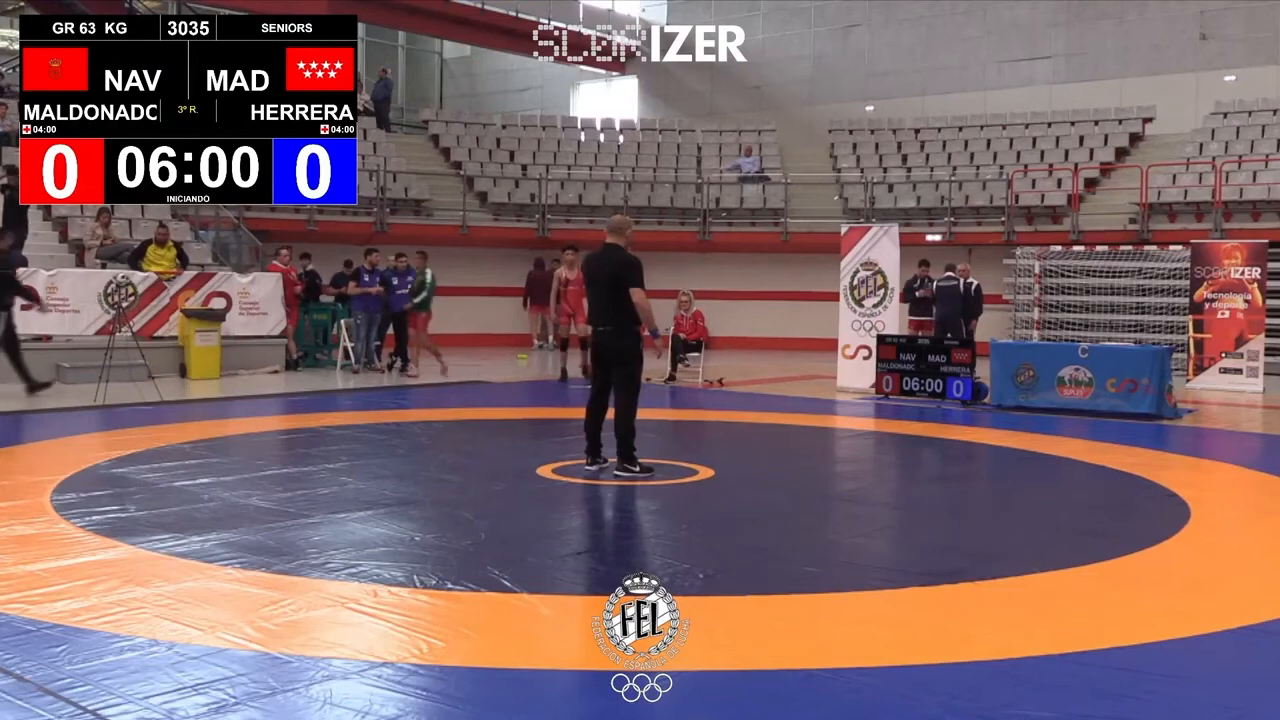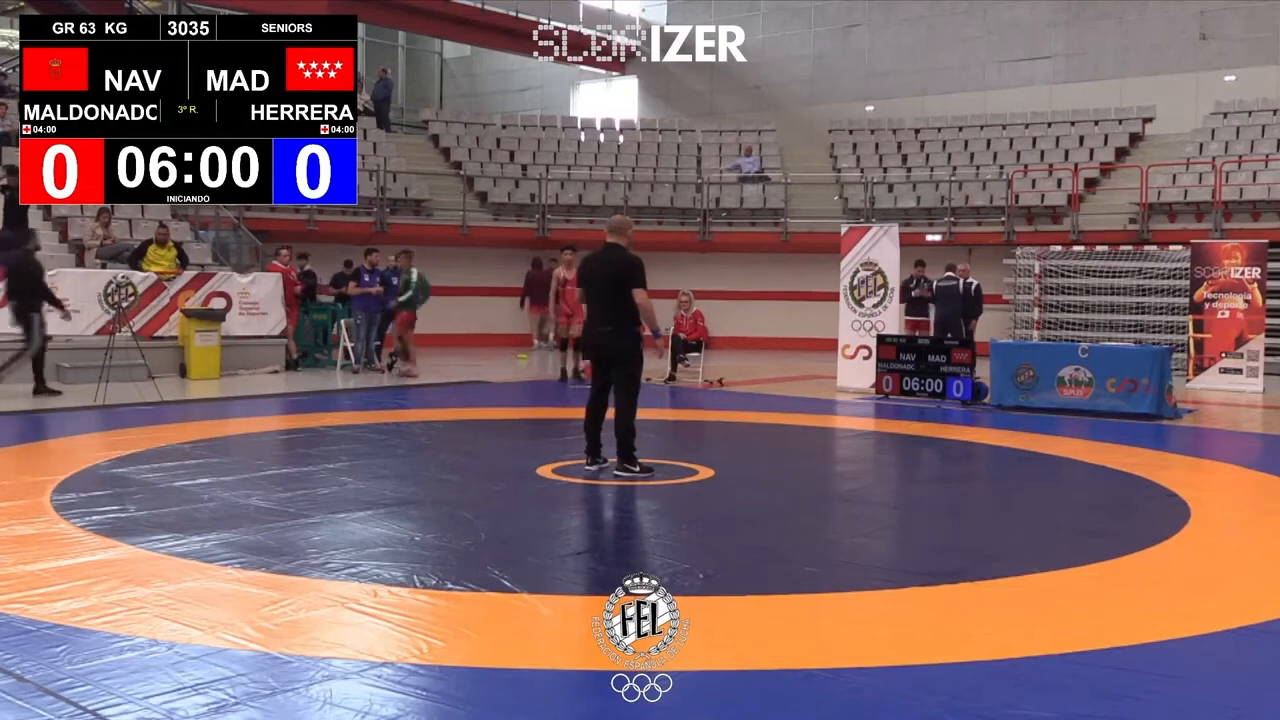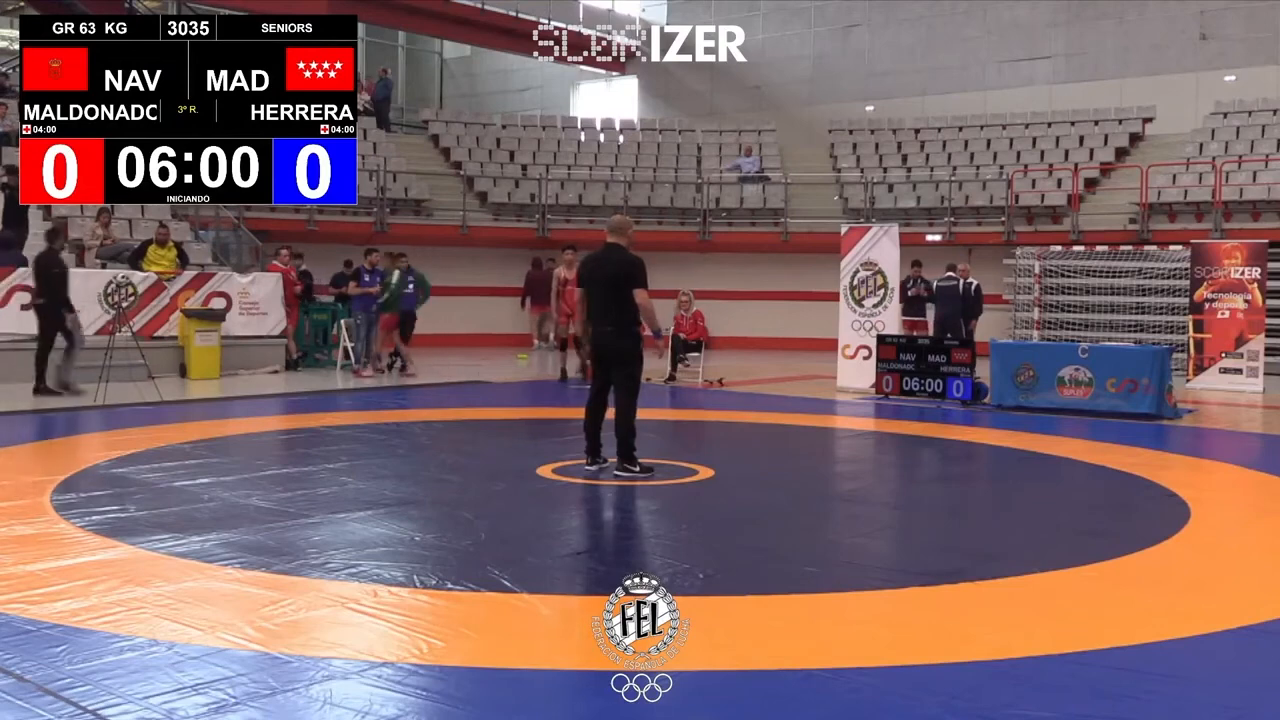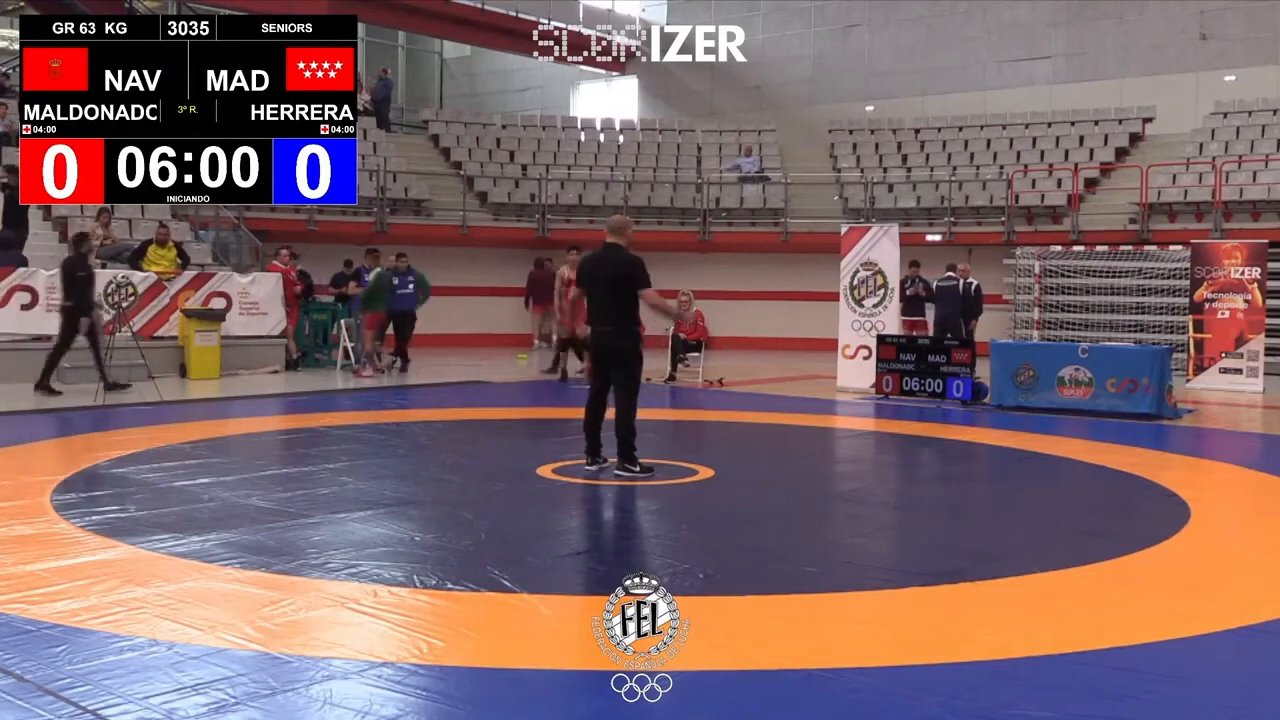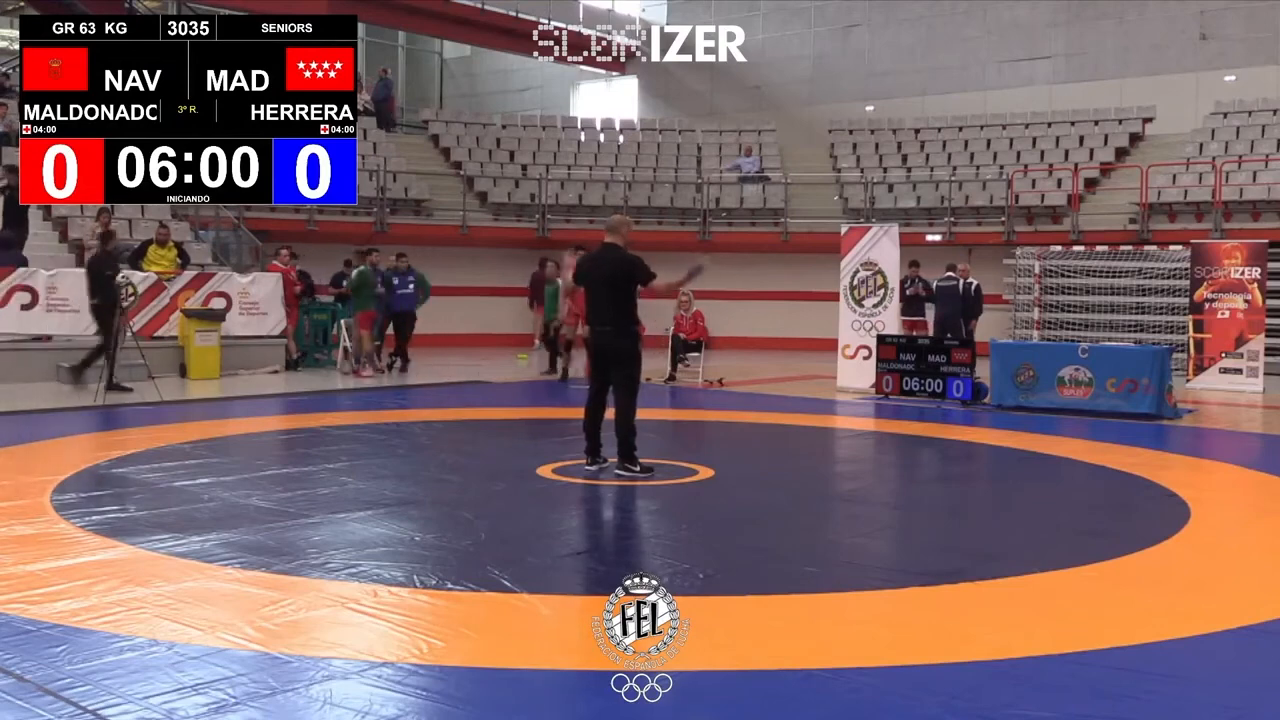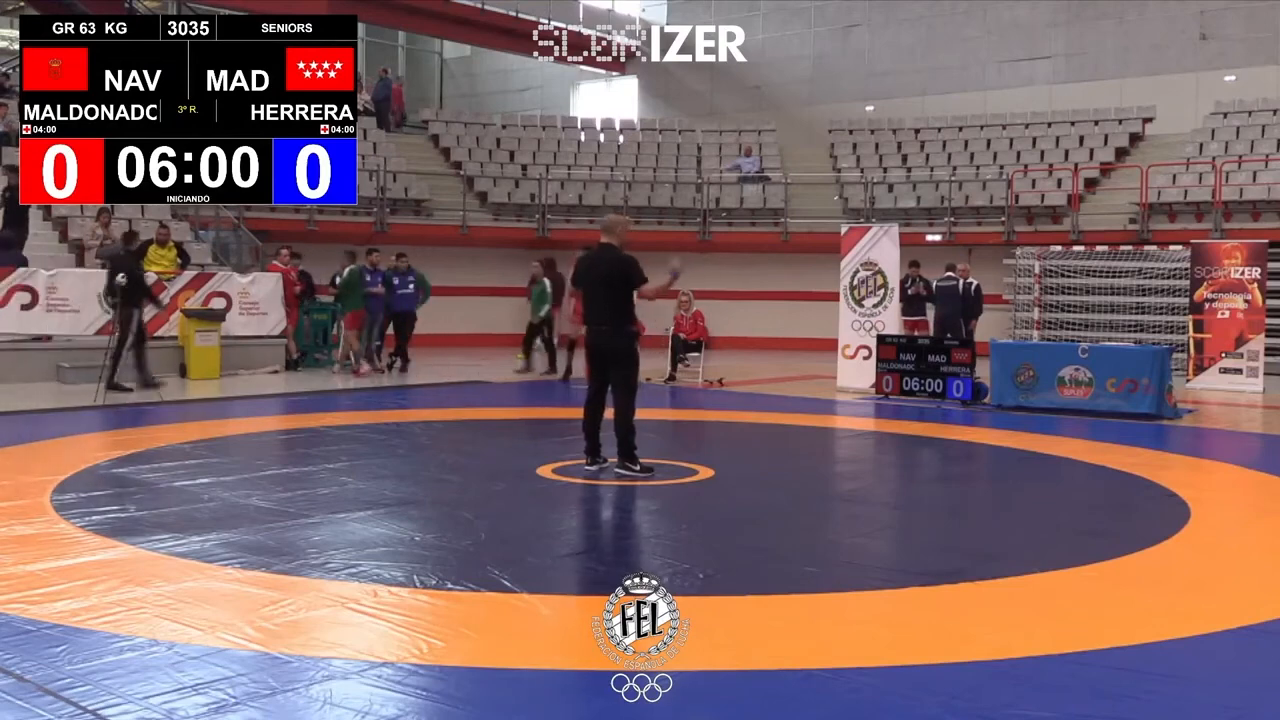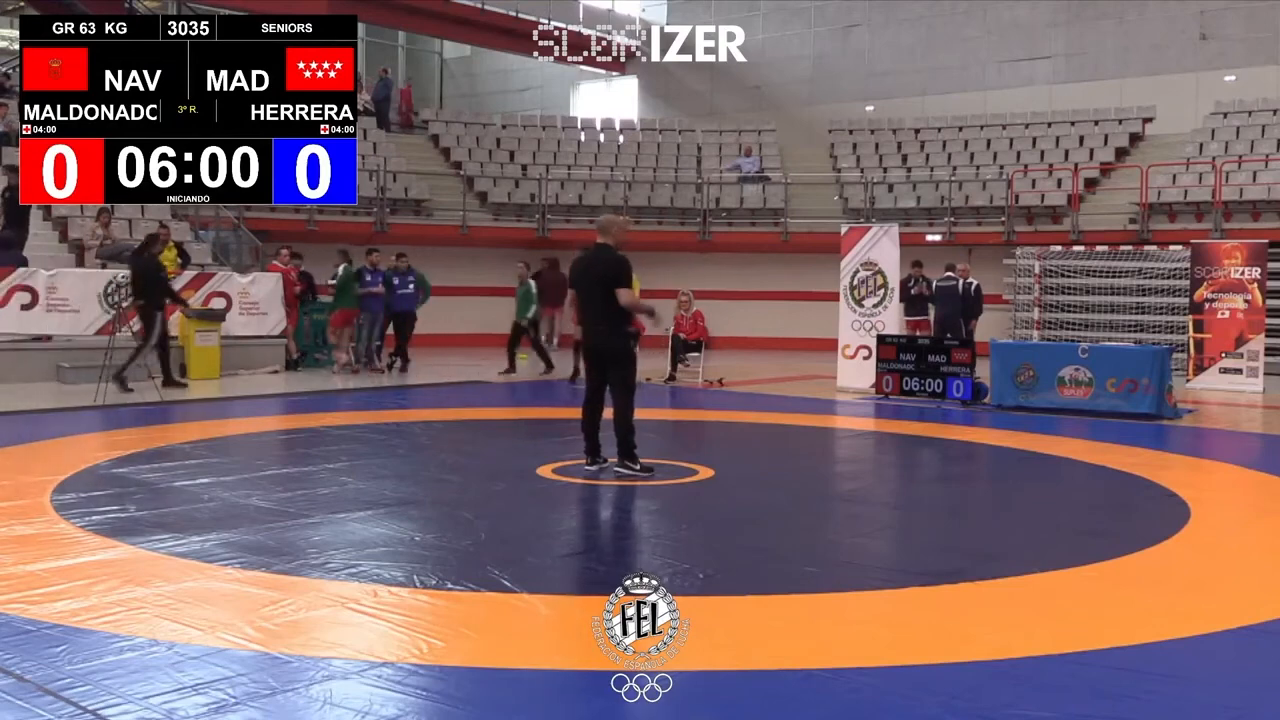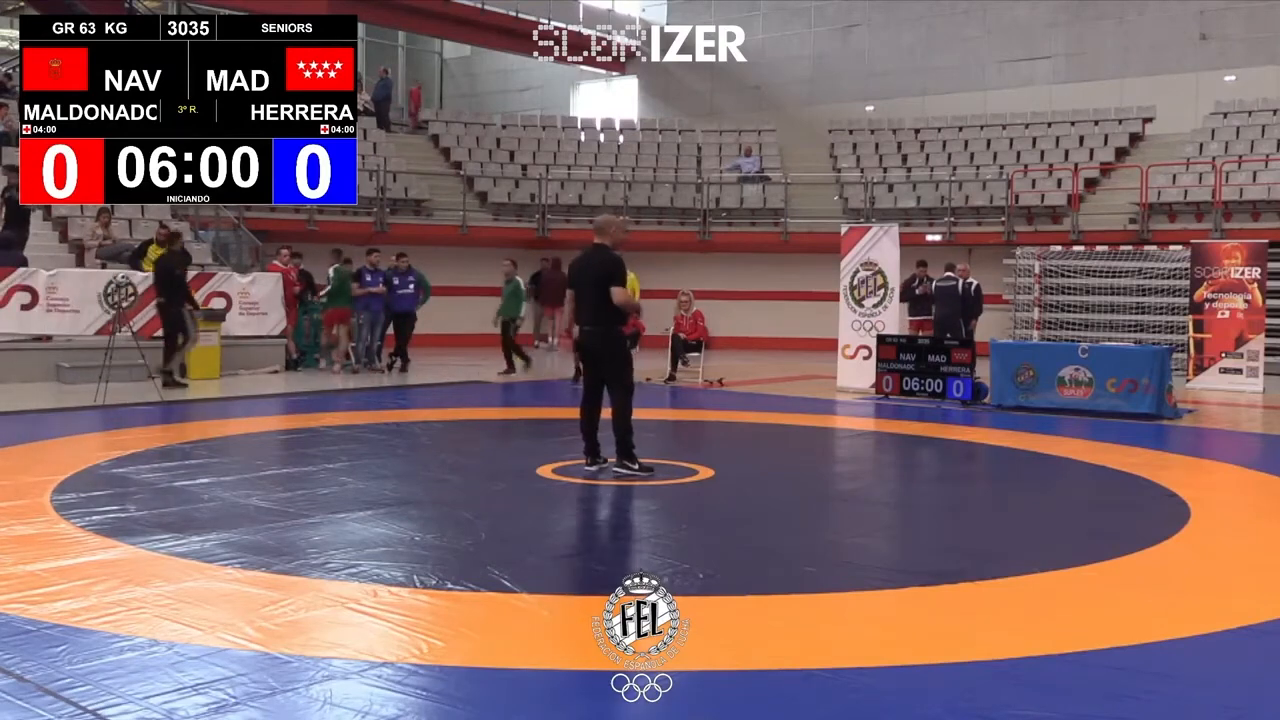
dt=0.2s
person 1, frame 1
left shoulder: (590, 262)
right shoulder: (629, 261)
right elbow: (638, 299)
right wrist: (654, 333)
left hip: (599, 336)
right hip: (624, 337)
left knee: (598, 395)
right knee: (625, 398)
left ankle: (593, 455)
right ankle: (625, 460)
person 1, frame 2
left shoulder: (588, 262)
right shoulder: (631, 262)
left elbow: (581, 298)
right elbow: (640, 300)
right wrist: (656, 333)
left hip: (597, 336)
right hip: (624, 337)
left knee: (597, 395)
right knee: (625, 398)
left ankle: (593, 455)
right ankle: (626, 460)
person 1, frame 3
left shoulder: (588, 262)
right shoulder: (632, 262)
left elbow: (579, 300)
right elbow: (642, 301)
left wrist: (583, 330)
right wrist: (657, 333)
left hip: (598, 337)
right hip: (624, 337)
left knee: (597, 395)
right knee: (625, 399)
left ankle: (593, 455)
right ankle: (625, 460)
person 1, frame 4
left shoulder: (588, 262)
right shoulder: (632, 262)
left elbow: (575, 297)
right elbow: (650, 299)
right wrist: (678, 315)
left hip: (597, 336)
right hip: (624, 337)
left knee: (597, 395)
right knee: (625, 398)
left ankle: (592, 455)
right ankle: (626, 460)
person 1, frame 5
left shoulder: (587, 261)
right shoulder: (629, 261)
left elbow: (573, 285)
right elbow: (657, 288)
right wrist: (688, 276)
left hip: (597, 336)
right hip: (622, 337)
left knee: (596, 394)
right knee: (624, 398)
left ankle: (592, 455)
right ankle: (626, 460)
person 1, frame 6
left shoulder: (583, 262)
right shoulder: (624, 261)
left elbow: (575, 290)
right elbow: (648, 292)
right wrist: (673, 277)
left hip: (594, 336)
right hip: (620, 337)
left knee: (595, 394)
right knee: (623, 397)
left ankle: (592, 455)
right ankle: (626, 458)
person 1, frame 7
left shoulder: (579, 263)
right shoulder: (618, 261)
left elbow: (572, 300)
right elbow: (626, 300)
right wrist: (647, 309)
left hip: (590, 336)
right hip: (615, 337)
left knee: (593, 395)
right knee: (623, 396)
left ankle: (592, 455)
right ankle: (626, 458)
person 1, frame 8
left shoulder: (577, 263)
right shoulder: (613, 261)
left elbow: (570, 300)
right elbow: (619, 299)
right wrist: (636, 306)
left hip: (586, 336)
right hip: (609, 336)
left knee: (591, 395)
right knee: (620, 396)
left ankle: (591, 455)
right ankle: (625, 457)
